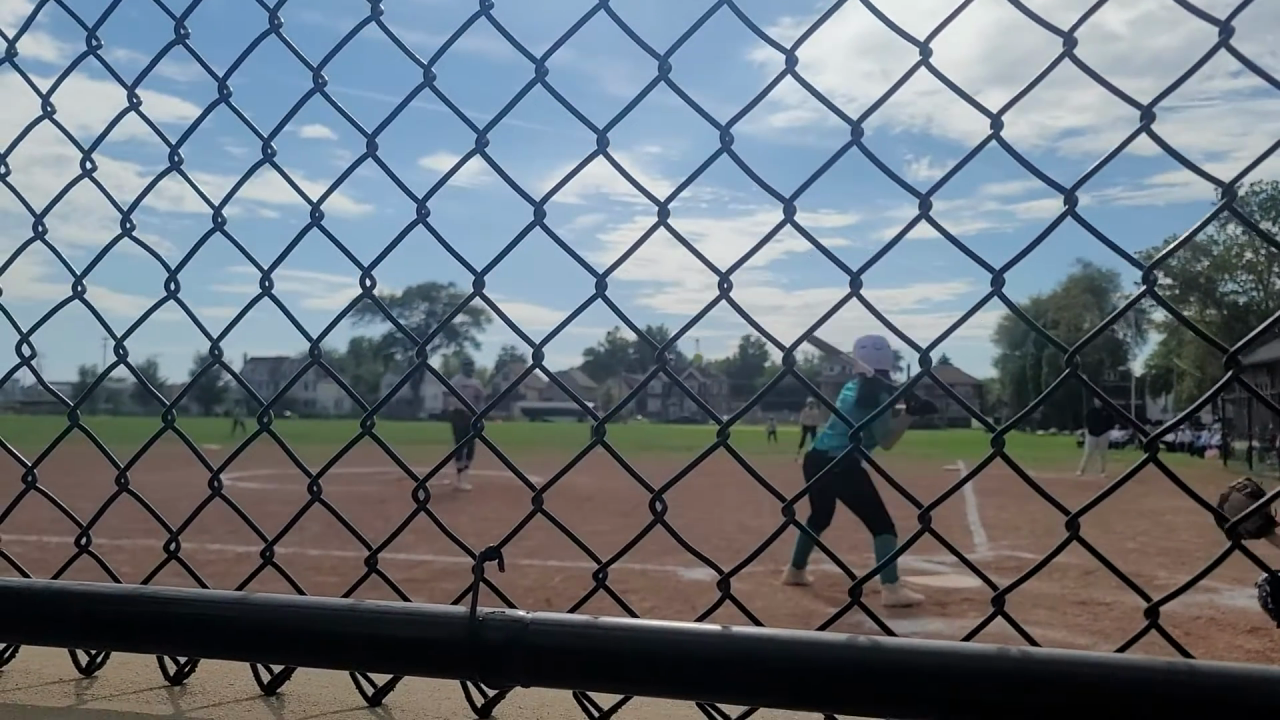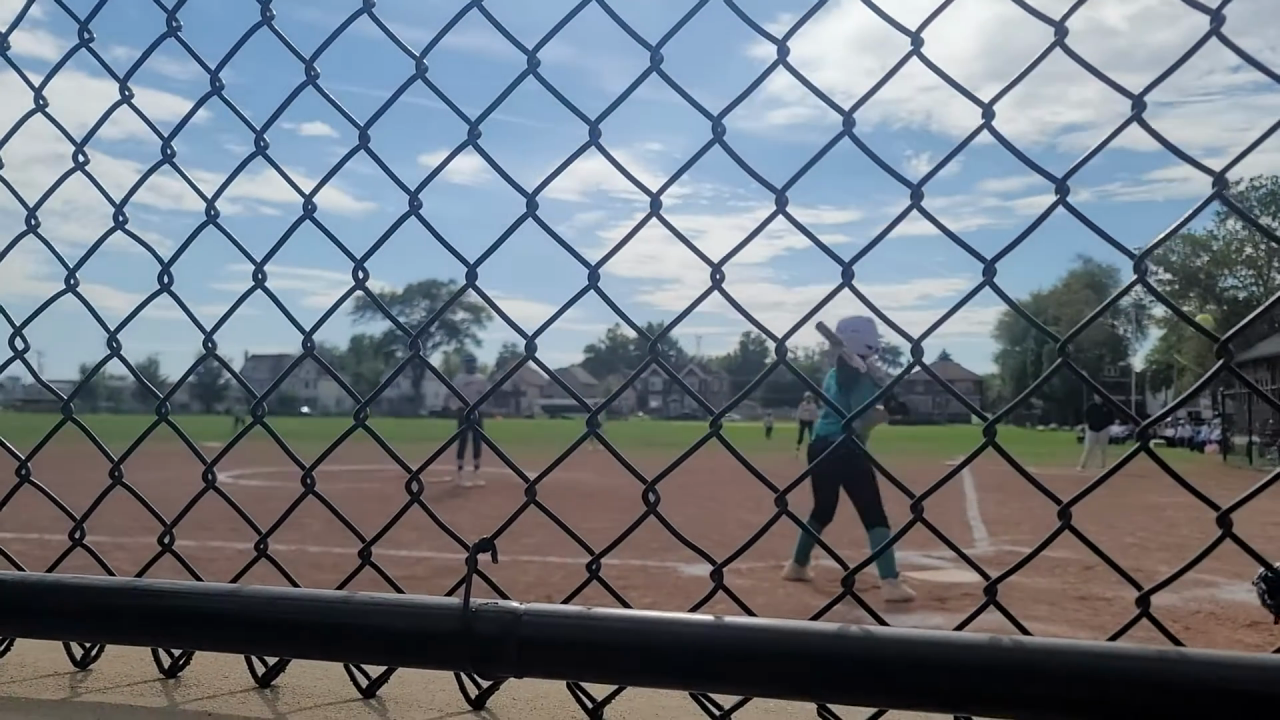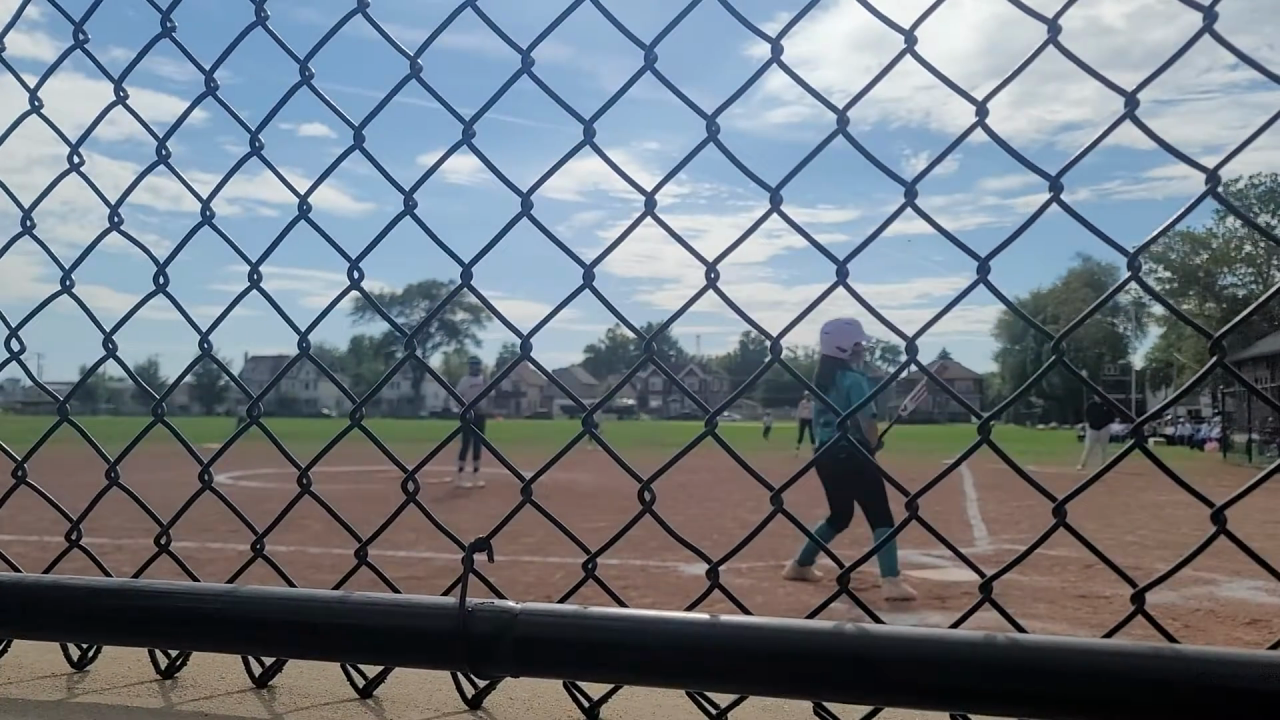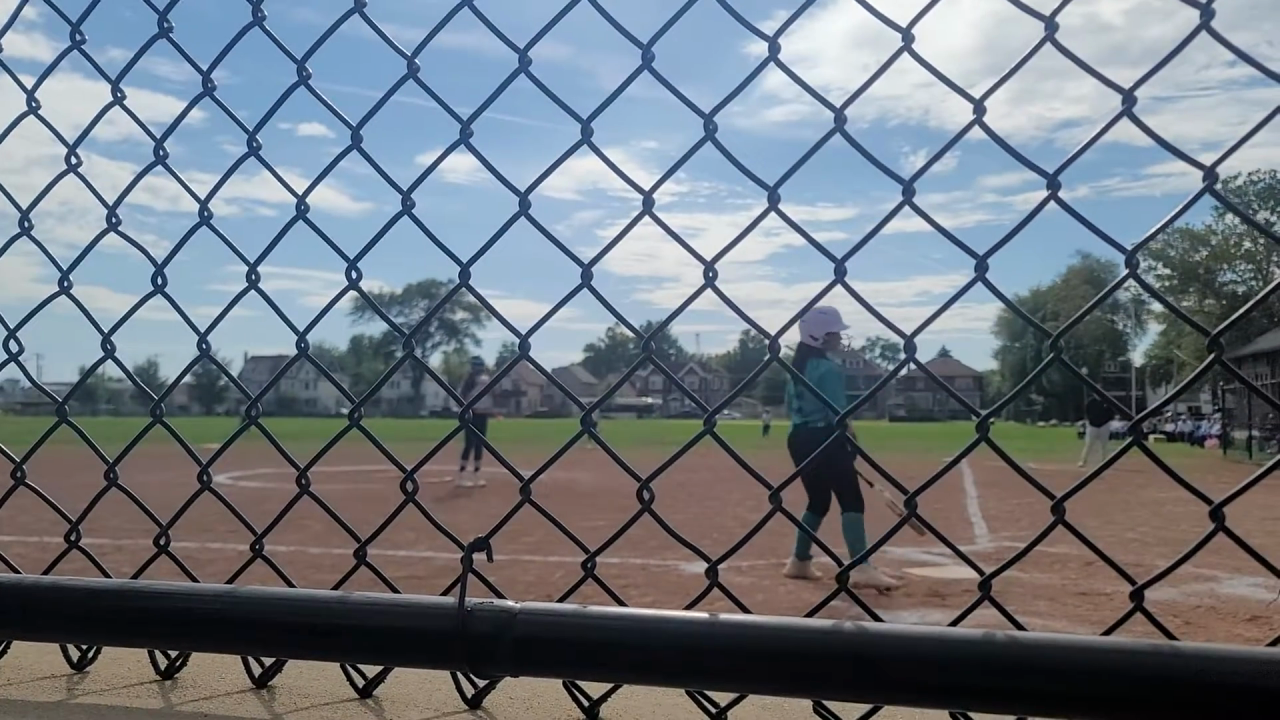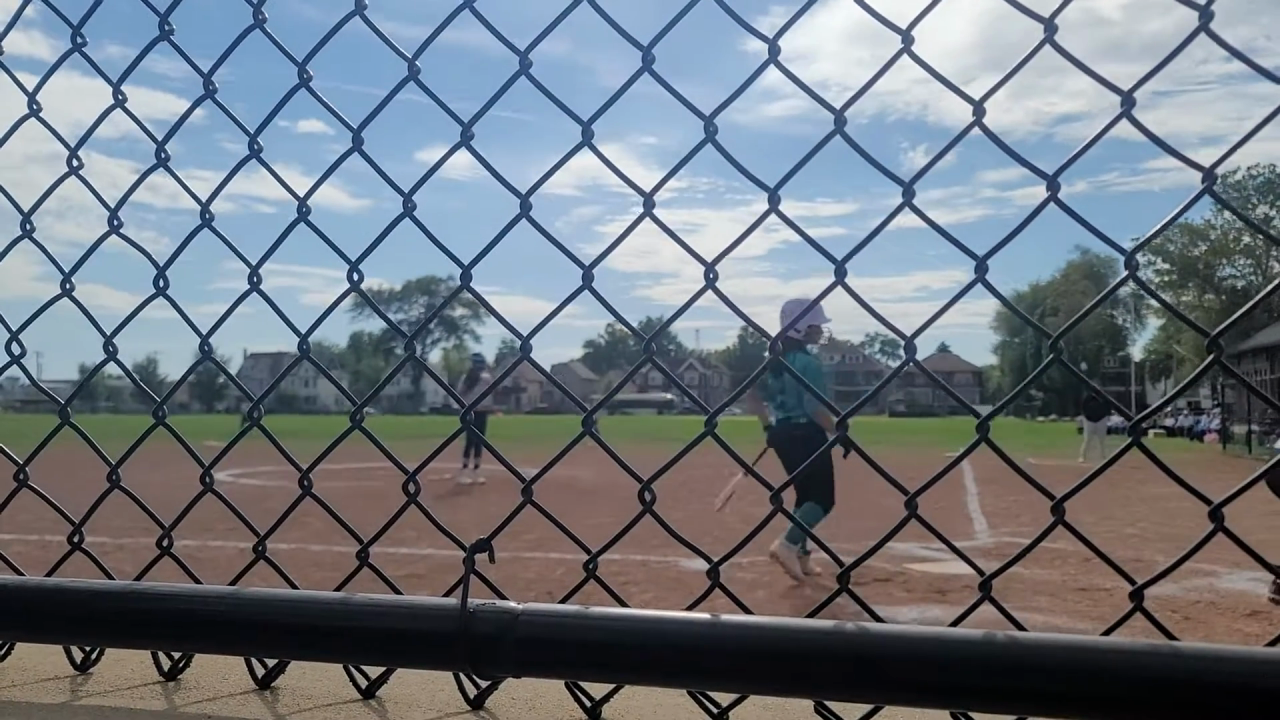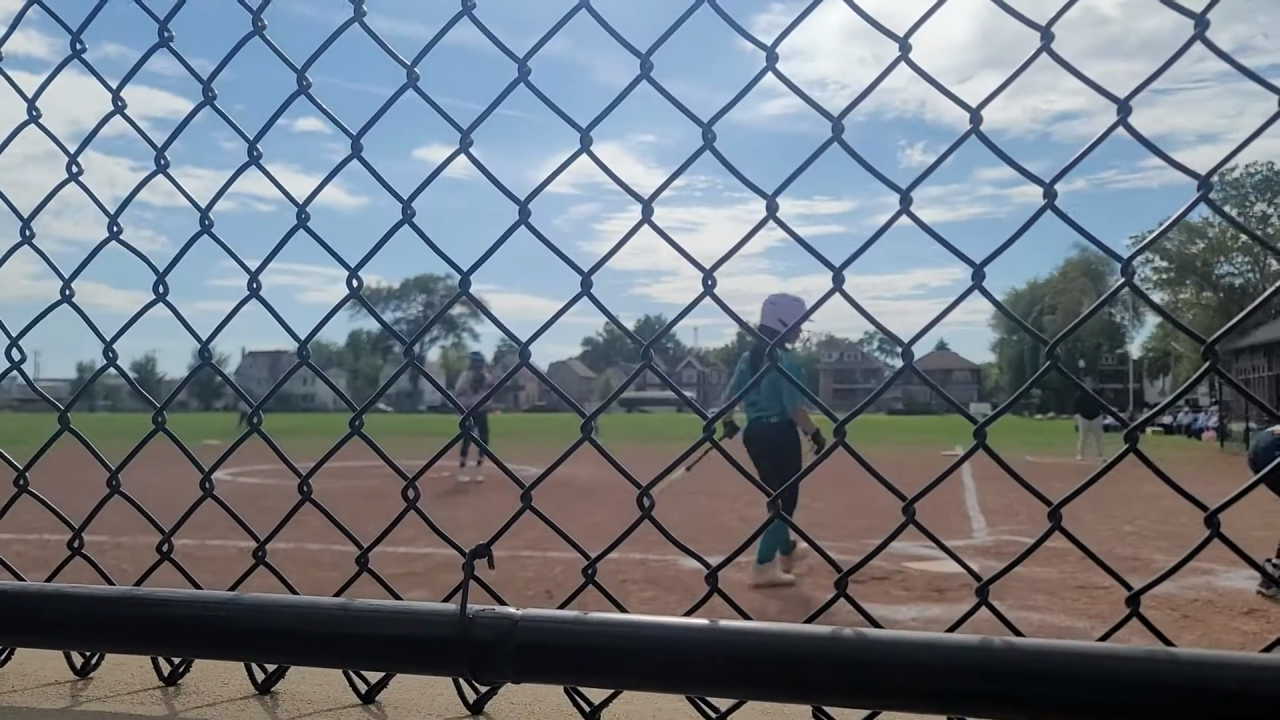
dt=0.3s
person 1, frame 1
left shoulder: (851, 388)
right shoulder: (878, 396)
right elbow: (886, 442)
left wrist: (908, 410)
right wrist: (909, 413)
left hip: (815, 460)
right hip: (844, 467)
left knee: (819, 517)
right knee: (881, 524)
left ankle: (796, 570)
right ankle: (892, 588)
person 1, frame 2
left shoulder: (835, 374)
right shoulder: (861, 379)
right elbow: (861, 425)
left wrist: (882, 405)
right wrist: (886, 411)
left hip: (820, 448)
right hip: (846, 452)
left knee: (822, 510)
right knee: (874, 515)
left ankle: (797, 565)
right ankle: (891, 582)
person 1, frame 3
left shoulder: (820, 381)
right shoulder: (854, 380)
right elbow: (865, 421)
right wrist: (874, 442)
left hip: (825, 456)
right hip: (851, 456)
left knee: (839, 517)
right knee: (880, 516)
left ankle: (800, 565)
right ankle: (891, 580)
person 1, frame 4
left shoulder: (796, 367)
right shoulder: (828, 369)
left elbow: (790, 407)
right elbow: (838, 413)
right wrist: (849, 439)
left hip: (798, 439)
right hip: (825, 440)
left knee: (817, 502)
right knee: (851, 501)
left ankle: (799, 561)
right ankle: (861, 567)
person 1, frame 5
left shoulder: (775, 361)
right shoulder: (808, 363)
left elbow: (754, 396)
right elbow: (815, 410)
left wrist: (769, 426)
right wrist: (841, 433)
left hip: (783, 433)
right hip: (806, 434)
left knee: (805, 495)
right knee: (822, 498)
left ankle: (800, 556)
right ankle: (787, 545)
person 1, frame 6
left shoulder: (750, 357)
right shoulder: (785, 362)
left elbow: (730, 395)
right elbow: (794, 408)
left wrist: (728, 422)
right wrist: (814, 433)
left hip: (754, 433)
right hip: (779, 434)
left knee: (777, 496)
right knee: (784, 501)
left ankle: (785, 551)
right ankle: (764, 566)
